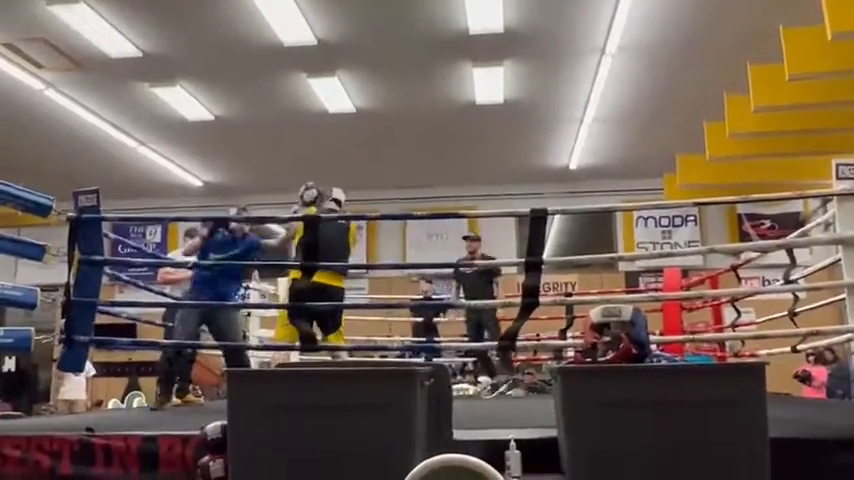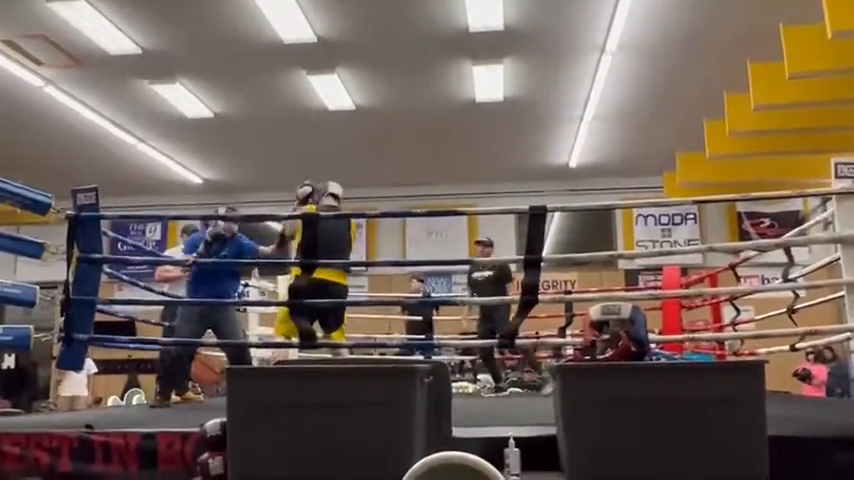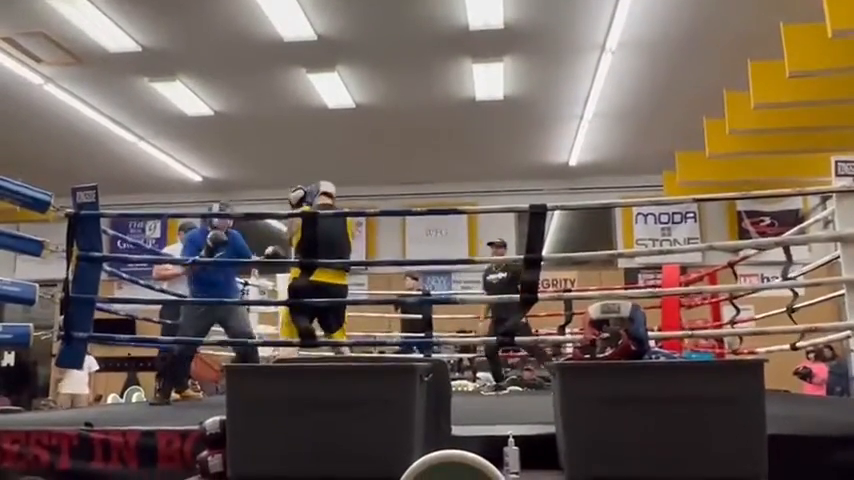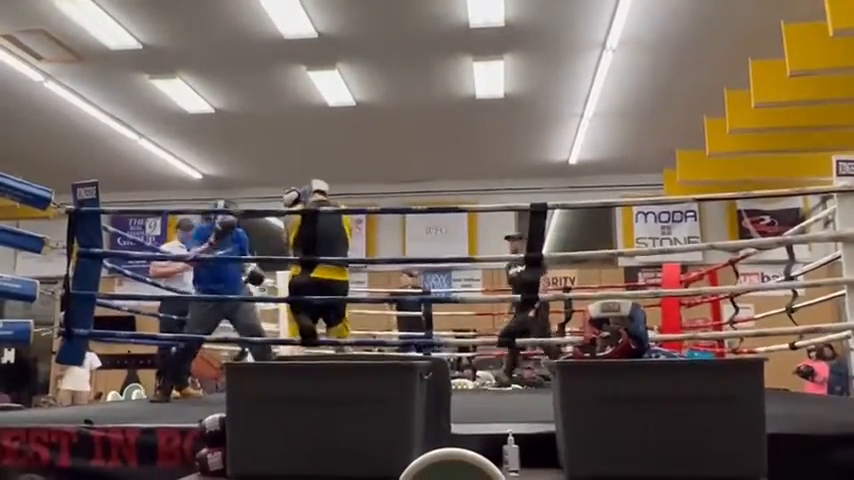
dt=0.1s
person 1, frame 1
left shoulder: (249, 241)
right shoulder: (213, 235)
left elbow: (276, 245)
right elbow: (187, 252)
right wrist: (208, 233)
left hip: (224, 304)
right hip: (194, 300)
left knee: (236, 349)
right knee: (179, 345)
person 1, frame 2
left shoulder: (239, 242)
right shoulder: (197, 240)
left elbow: (267, 252)
right elbow: (184, 269)
left wrist: (279, 245)
right wrist: (205, 248)
left hip: (224, 305)
right hip: (195, 303)
left knee: (238, 348)
right knee: (180, 348)
right ankle: (164, 394)
person 1, frame 3
left shoulder: (235, 238)
right shoulder: (194, 238)
left elbow: (250, 262)
right elbow: (188, 270)
right wrist: (208, 251)
left hip: (231, 301)
right hip: (200, 302)
left knee: (246, 341)
right knee: (184, 346)
right ankle: (164, 391)
person 1, frame 4
left shoulder: (239, 235)
right shoulder: (200, 232)
right elbow: (194, 258)
left wrist: (253, 270)
right wrist: (215, 238)
left hip: (238, 296)
right hip: (207, 298)
left knee: (257, 336)
right knee: (189, 343)
right ankle: (165, 388)
person 2, frame 1
right shoulder: (175, 256)
right elbow: (161, 278)
right wrist: (186, 276)
right hip: (177, 308)
left knee: (190, 351)
right ankle: (165, 393)
person 2, frame 2
right shoulder: (172, 254)
right elbow: (159, 276)
right wrist: (183, 273)
right hip: (175, 306)
right knee: (170, 347)
left ankle: (183, 388)
person 2, frame 3
right shoulder: (170, 251)
right elbow: (157, 273)
right wrist: (181, 271)
right hip: (173, 304)
right knee: (168, 345)
left ankle: (182, 386)
person 2, frame 4
right shoulder: (167, 249)
right elbow: (153, 271)
right wrist: (178, 268)
left hip: (192, 302)
right hip: (172, 301)
right knee: (167, 343)
person 3, frame 1
left shoulder: (306, 215)
right shoulder: (350, 225)
left elbow: (291, 232)
left hip: (304, 285)
right hip: (334, 288)
right knee: (337, 344)
person 3, frame 2
left shoulder: (305, 213)
right shoulder: (350, 222)
left elbow: (288, 234)
left hip: (306, 282)
right hip: (336, 285)
left knee: (283, 336)
right knee: (337, 342)
person 3, frame 3
left shoulder: (300, 216)
right shoulder: (347, 219)
left elbow: (290, 241)
left hip: (305, 283)
right hip: (336, 285)
left knee: (289, 337)
right knee: (338, 341)
person 3, frame 4
left shoulder: (296, 214)
right shoulder: (343, 214)
left elbow: (290, 242)
left hip: (306, 280)
right hip: (337, 281)
left knee: (296, 337)
right knee: (341, 338)
person 4, frame 1
left shoulder: (489, 262)
right shoulder: (460, 264)
left elbow: (498, 284)
right elbow: (456, 287)
left hip: (487, 308)
right hip: (471, 310)
left knee: (496, 340)
right ankle: (495, 378)
person 4, frame 2
left shoulder: (501, 267)
right shoulder: (473, 270)
left elbow: (510, 290)
right elbow: (471, 293)
right wrist: (467, 314)
left hip: (502, 314)
right hip: (485, 316)
left knee: (517, 346)
right knee: (484, 352)
left ankle: (541, 374)
right ankle: (498, 384)
person 4, frame 3
left shoulder: (515, 268)
right shoulder: (487, 272)
left wrist: (523, 314)
right wrist: (484, 316)
left hip: (516, 316)
right hip: (498, 318)
left knee: (532, 347)
right knee: (490, 351)
right ankle: (499, 383)
person 4, frame 4
right shoulder: (510, 266)
left wrist: (536, 308)
right wrist: (511, 310)
left hip: (535, 310)
right hip: (520, 311)
left knee: (545, 343)
right knee: (507, 340)
right ankle: (507, 376)
